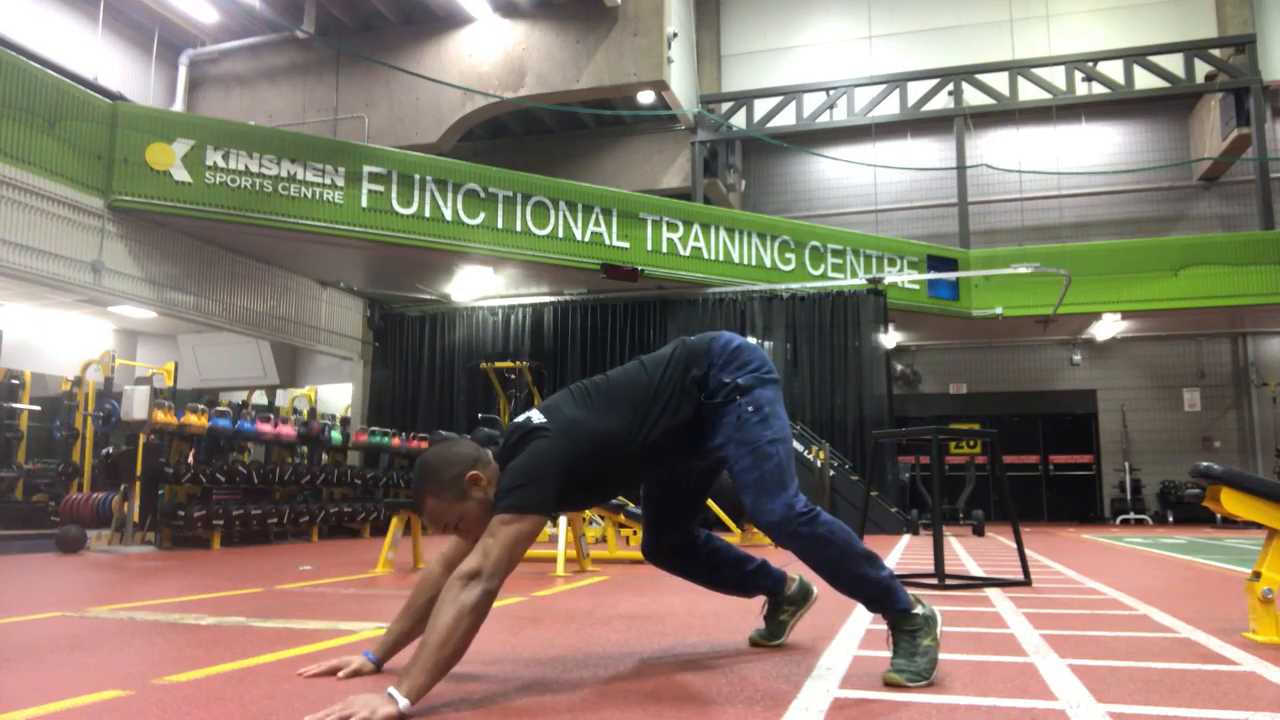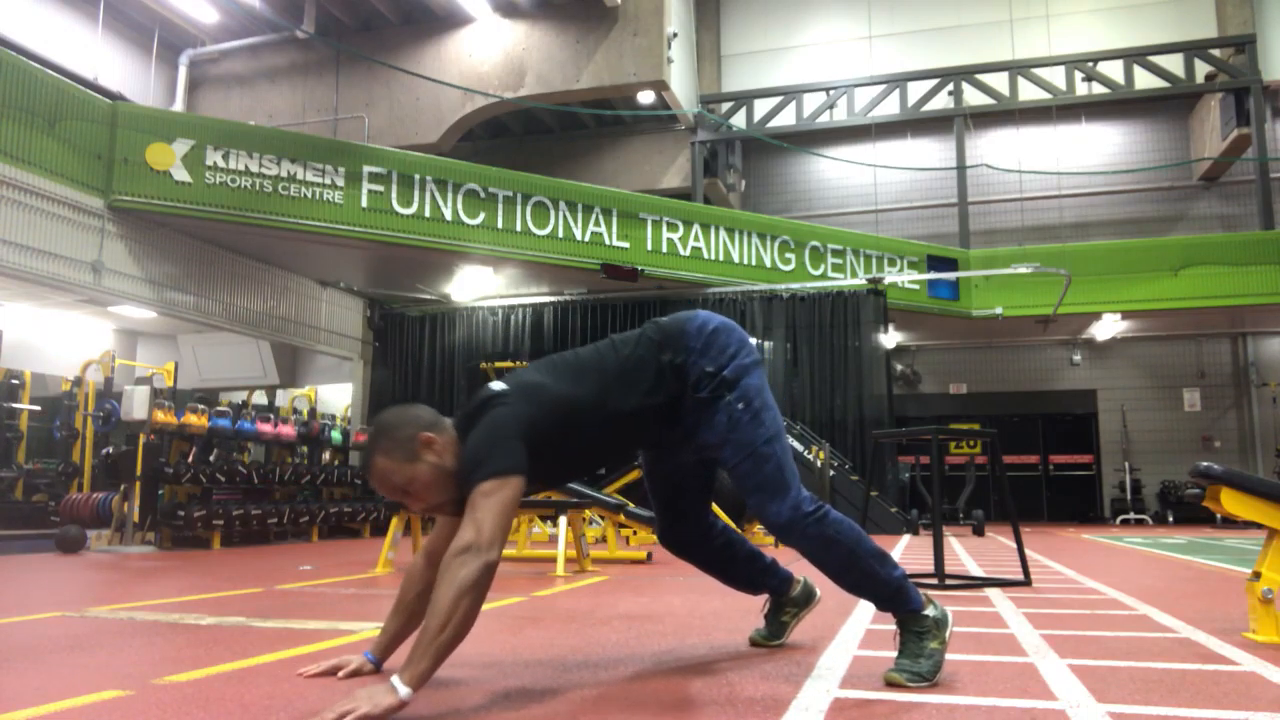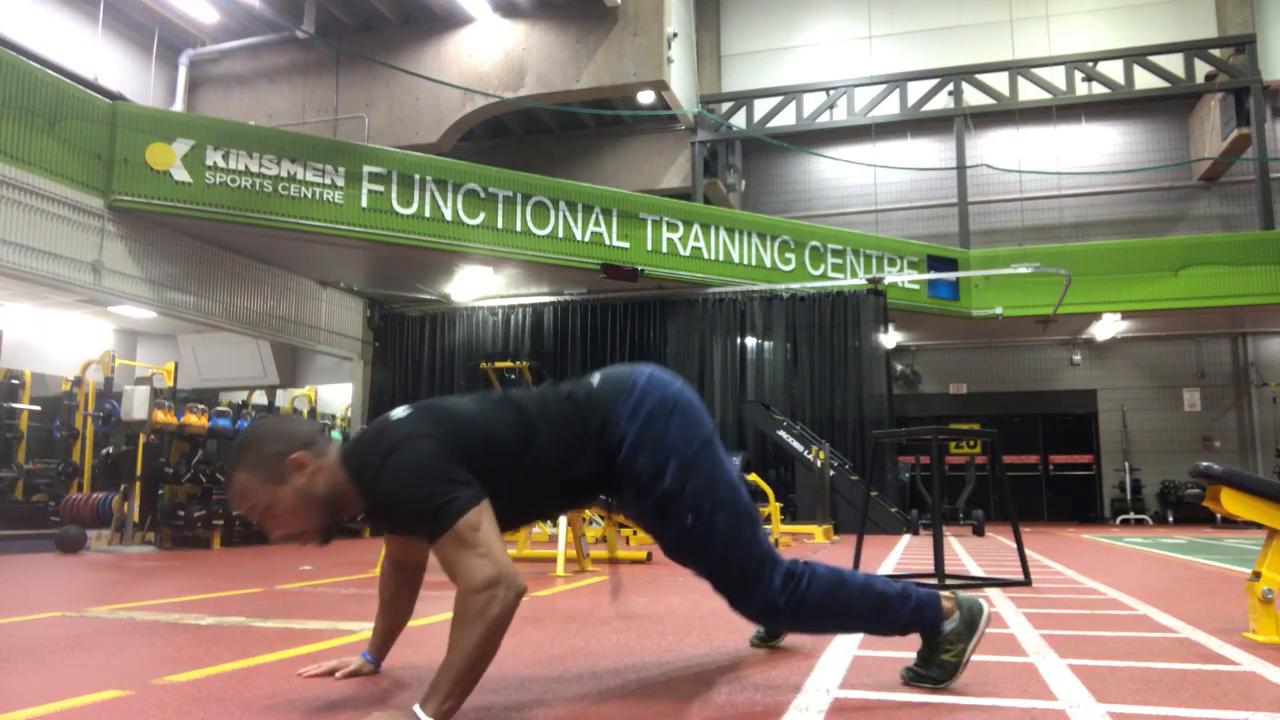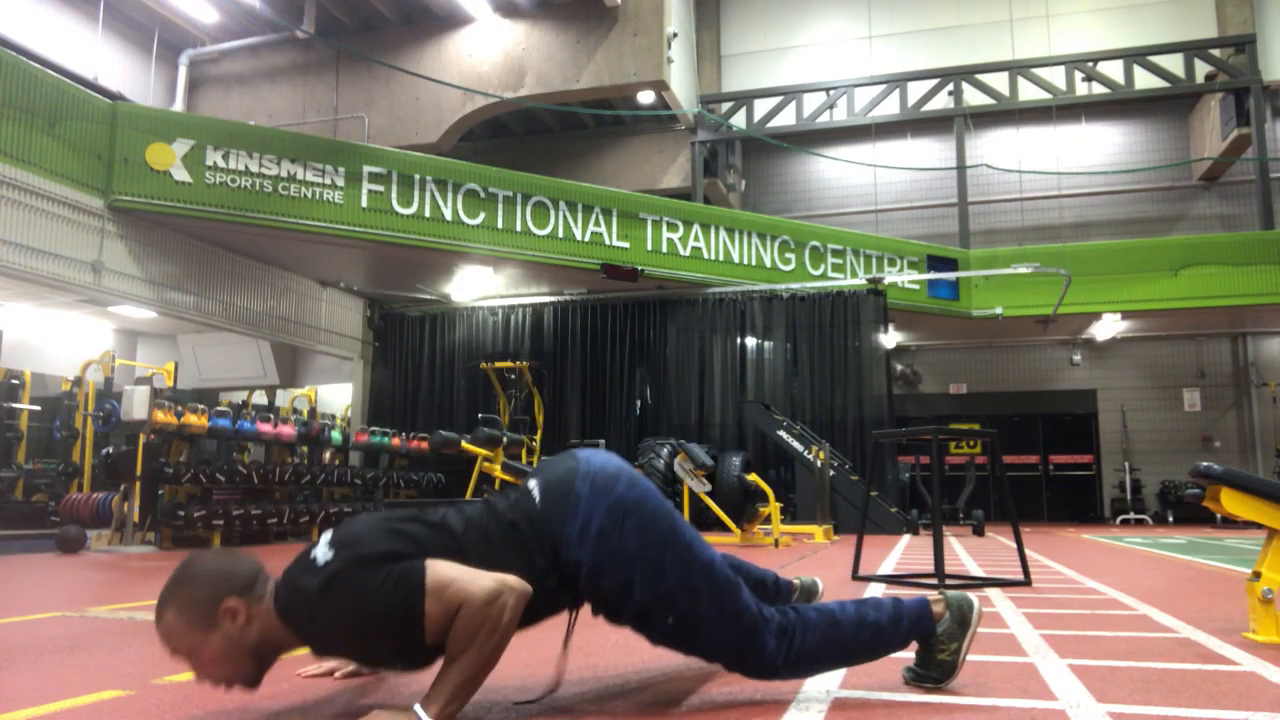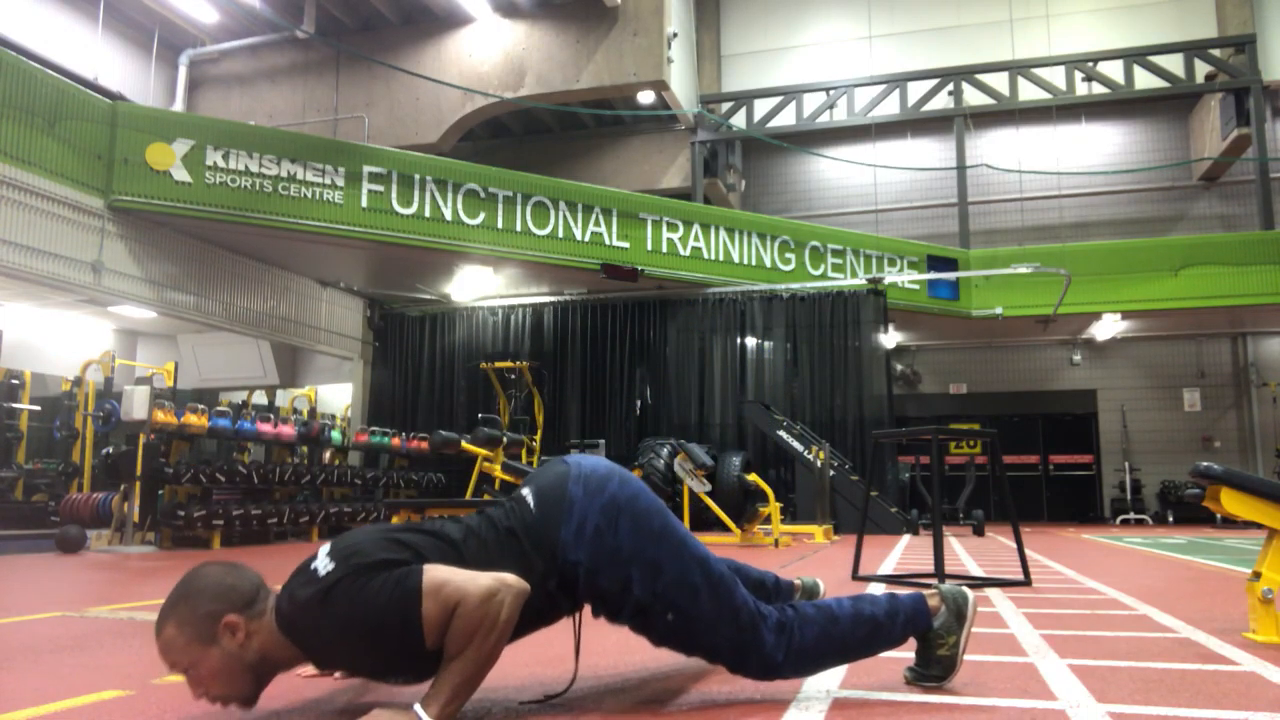
dt=0.4s
person 1, frame 1
left shoulder: (538, 460)
right shoulder: (502, 466)
left elbow: (476, 581)
right elbow: (447, 566)
right wrist: (376, 654)
left hip: (727, 378)
right hip: (689, 416)
left knee: (779, 512)
right knee: (667, 544)
left ankle: (909, 617)
right ankle: (784, 591)
person 1, frame 2
left shoulder: (492, 433)
right shoulder: (465, 449)
left elbow: (473, 556)
right elbow: (434, 556)
right wrist: (376, 653)
left hip: (707, 362)
right hip: (674, 402)
left knee: (784, 509)
right knee: (682, 531)
left ankle: (918, 616)
right ankle: (787, 592)
person 1, frame 3
left shoulder: (402, 464)
right shoulder: (378, 468)
left elbow: (494, 585)
right elbow: (403, 561)
right wrist: (373, 654)
left hip: (644, 422)
right hip: (630, 423)
left knee: (759, 587)
right knee: (692, 543)
left ankle: (943, 615)
right ankle: (781, 613)
person 1, frame 4
left shoulder: (333, 603)
right shoulder: (317, 585)
left elbow: (499, 596)
left hip: (595, 522)
right hip: (579, 492)
left knee: (764, 647)
right knee: (694, 578)
left ankle: (936, 614)
right ankle: (787, 590)
person 1, frame 5
left shoulder: (334, 617)
right shoulder: (314, 598)
left elbow: (499, 592)
left hip: (590, 523)
right hip: (572, 497)
left knee: (763, 646)
right knee: (690, 579)
left ankle: (932, 608)
right ankle: (788, 589)
